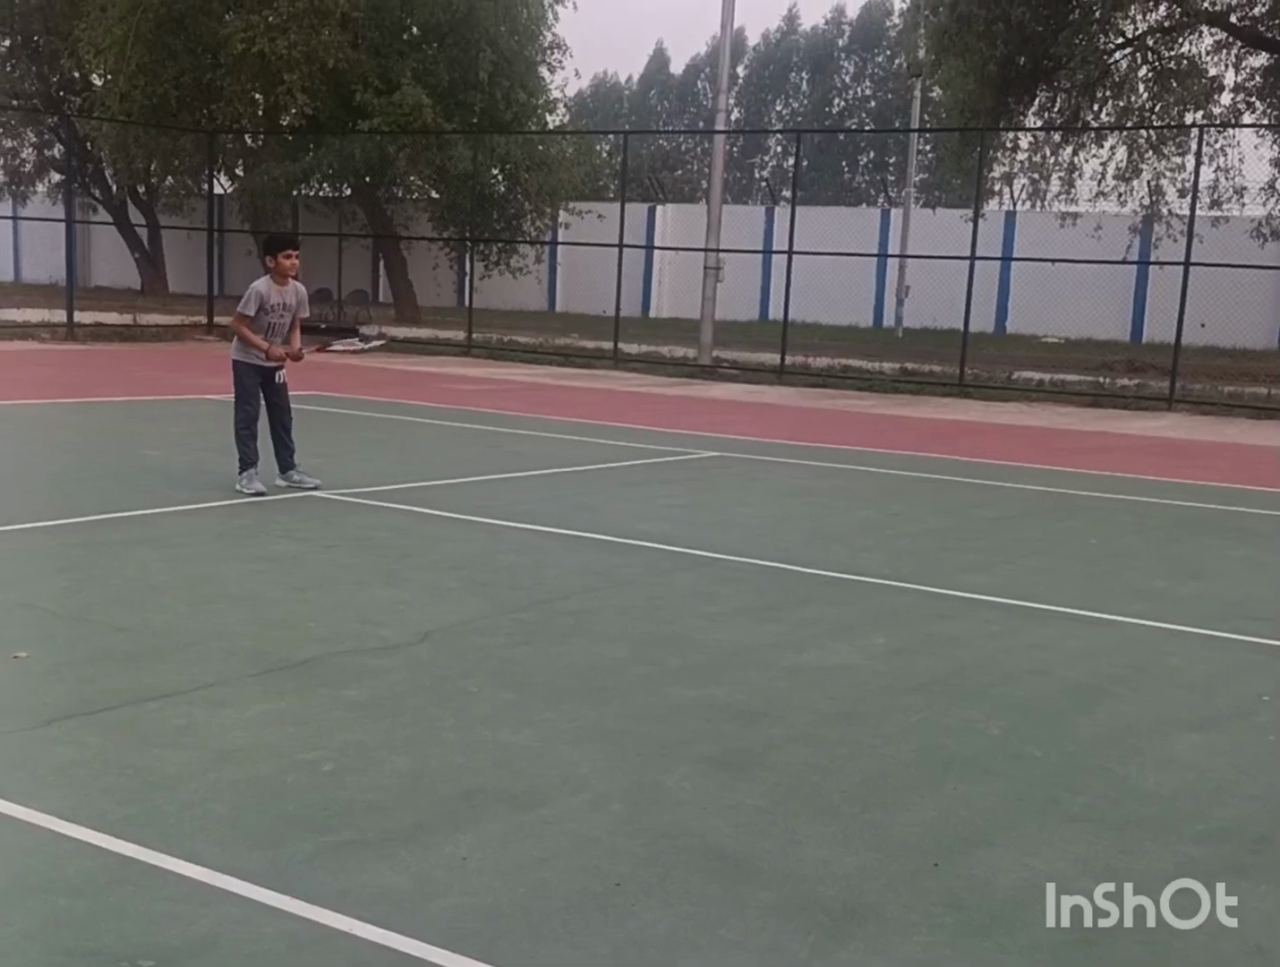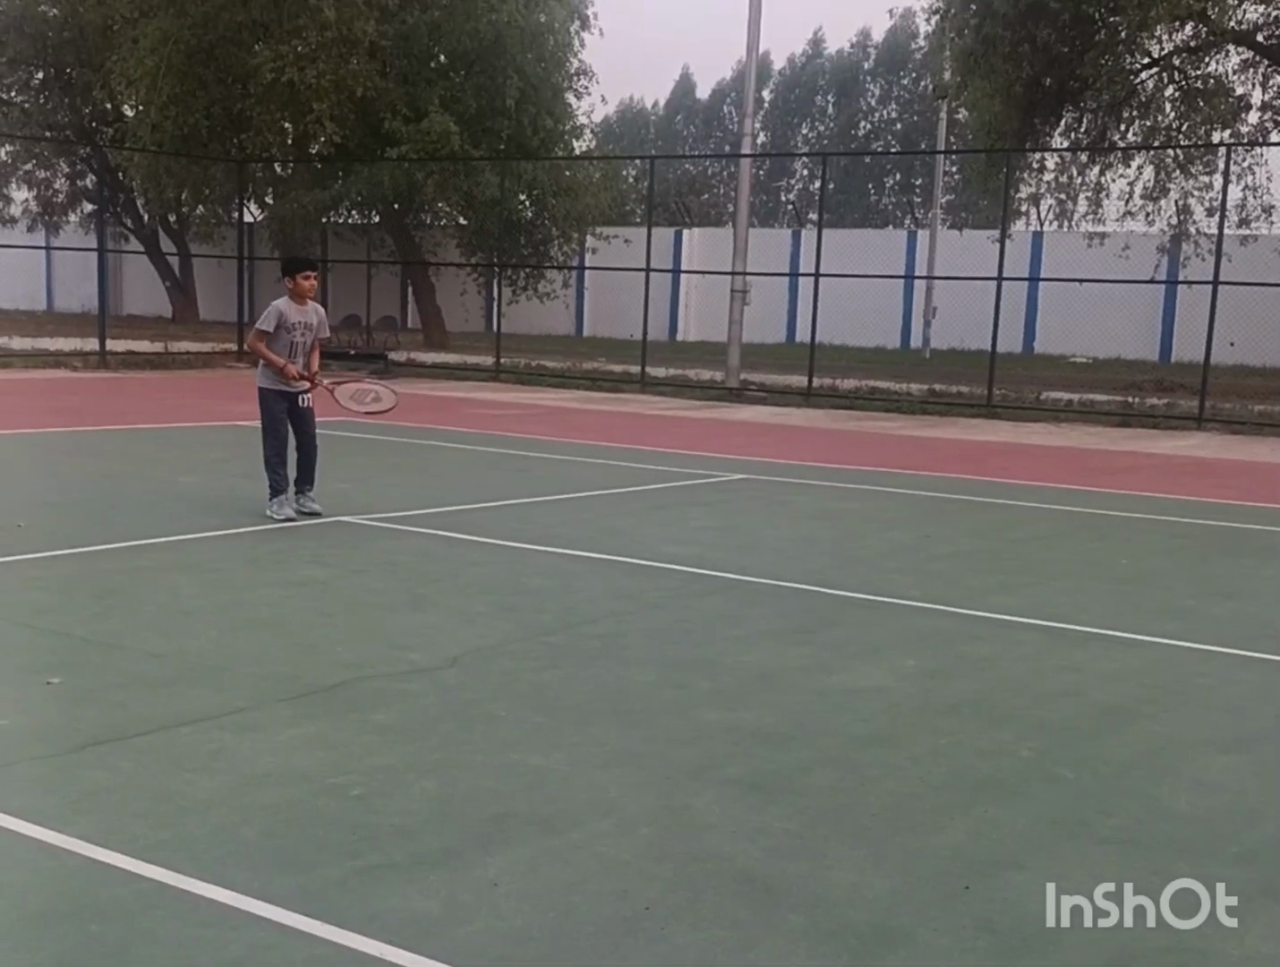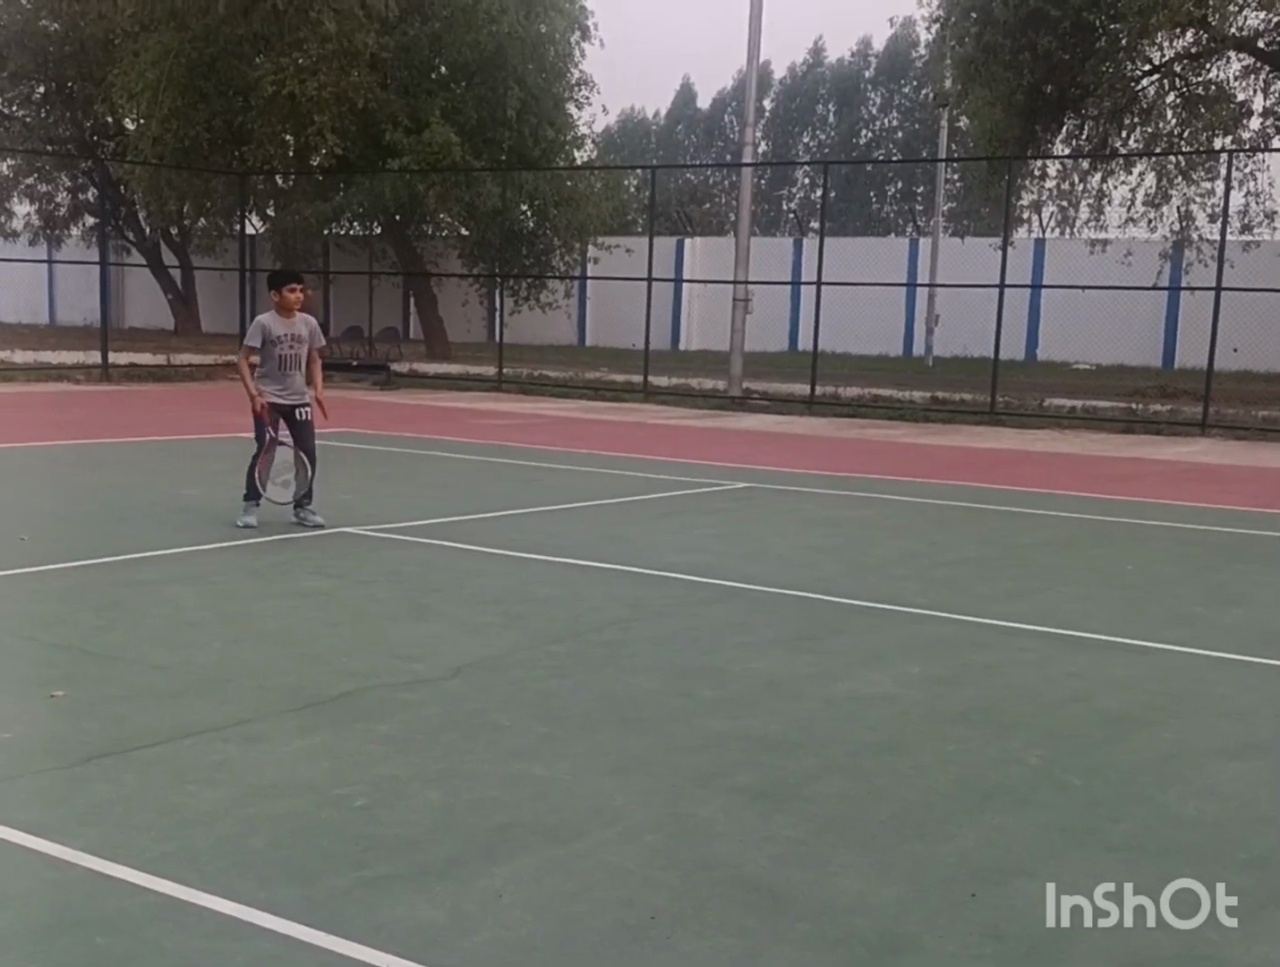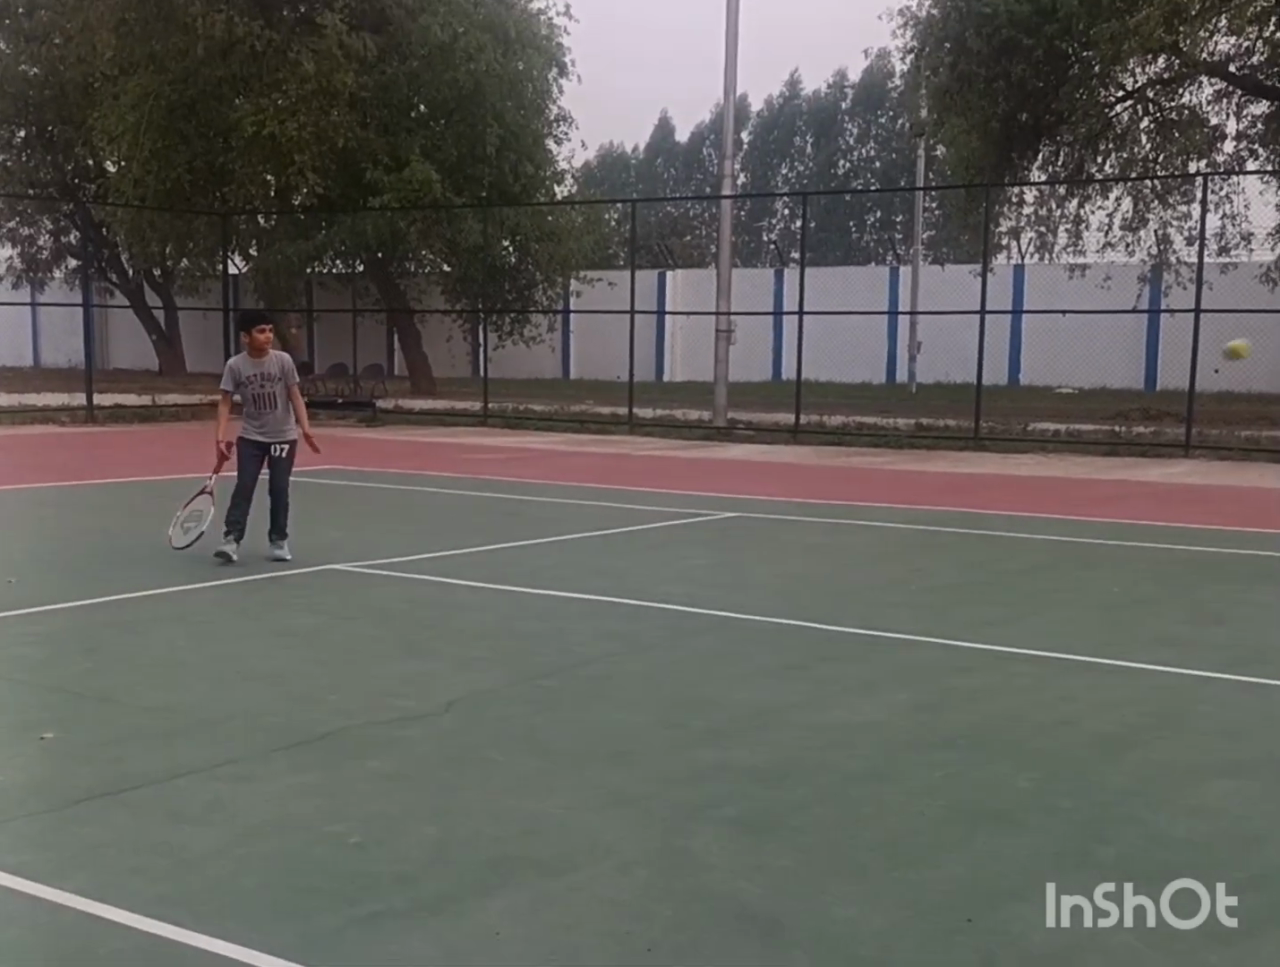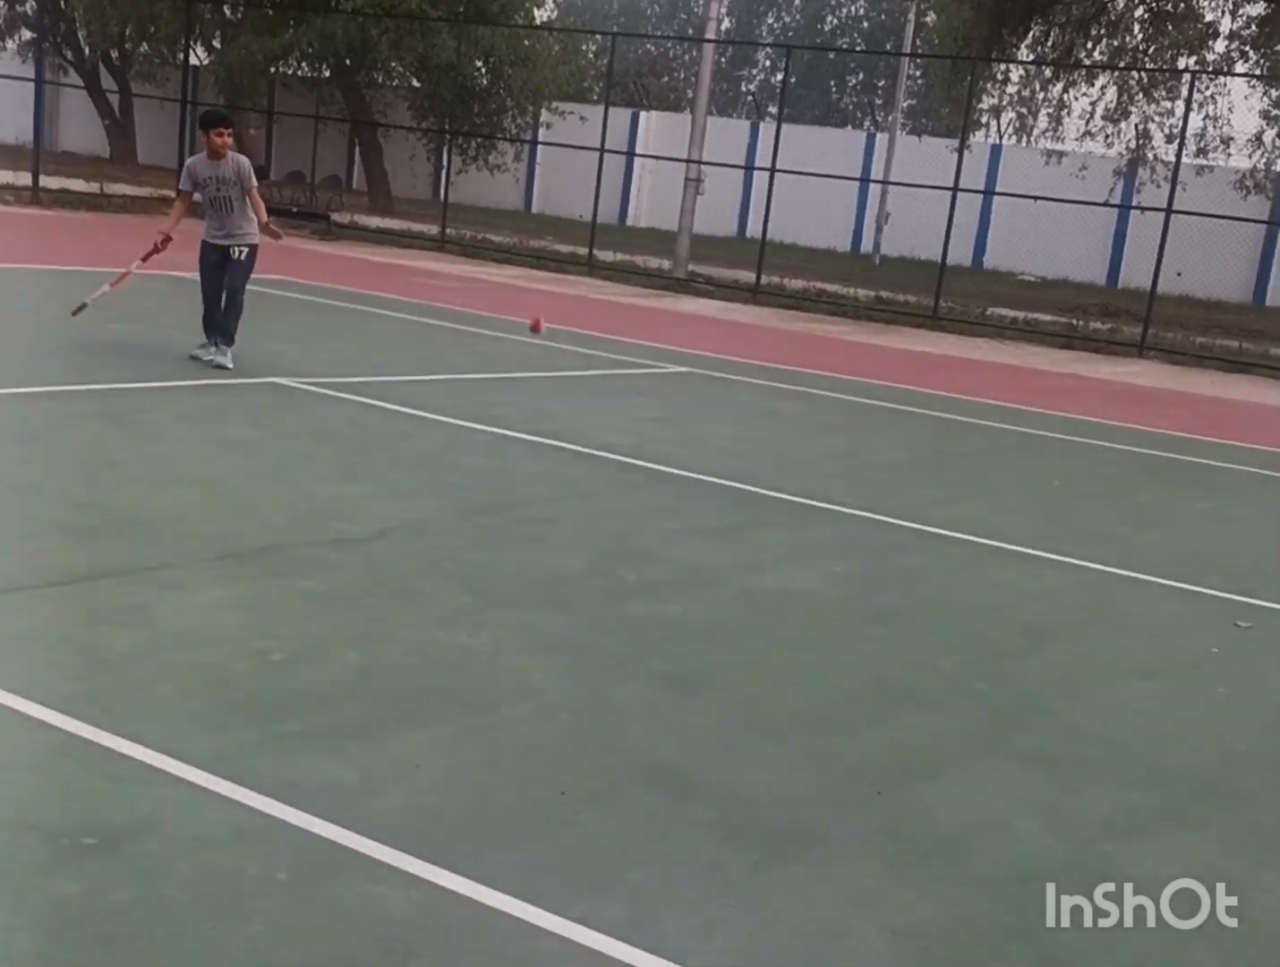
dt=0.4s
person 1, frame 1
left shoulder: (299, 291)
right shoulder: (259, 289)
right elbow: (237, 326)
left wrist: (295, 349)
right wrist: (267, 348)
left hip: (275, 363)
right hip: (247, 360)
left knee: (282, 416)
right knee: (248, 417)
left ankle: (288, 470)
right ankle: (247, 473)
person 1, frame 2
left shoulder: (318, 312)
right shoulder: (279, 309)
right elbow: (254, 343)
left wrist: (313, 369)
right wrist: (283, 365)
left hip: (300, 387)
right hip: (272, 386)
left knee: (308, 440)
right knee: (277, 442)
left ankle: (304, 493)
right ankle: (278, 498)
person 1, frame 3
left shoulder: (309, 323)
right shoulder: (263, 323)
left elbow: (314, 360)
right elbow: (243, 360)
left wrist: (318, 390)
right wrist: (254, 395)
left hip: (299, 399)
right hip: (267, 399)
left knee: (307, 452)
right knee: (265, 451)
left ankle: (303, 506)
right ankle: (251, 504)
person 1, frame 4
left shoulder: (283, 360)
right shoulder: (235, 365)
left elbow: (295, 397)
right elbow: (225, 403)
left wrist: (306, 429)
right wrist: (221, 438)
left hip: (283, 435)
right hip: (250, 437)
left knee: (279, 489)
right knee: (244, 486)
left ankle: (278, 540)
right ankle: (231, 539)
person 1, frame 5
left shoulder: (240, 163)
right shoulder: (193, 165)
left elbow: (254, 198)
right elbow: (183, 201)
left wrist: (264, 223)
right wrist: (167, 230)
left hip: (244, 239)
right hip: (212, 240)
left knee: (234, 291)
right knee: (210, 293)
left ankle: (224, 346)
right ankle: (213, 341)
